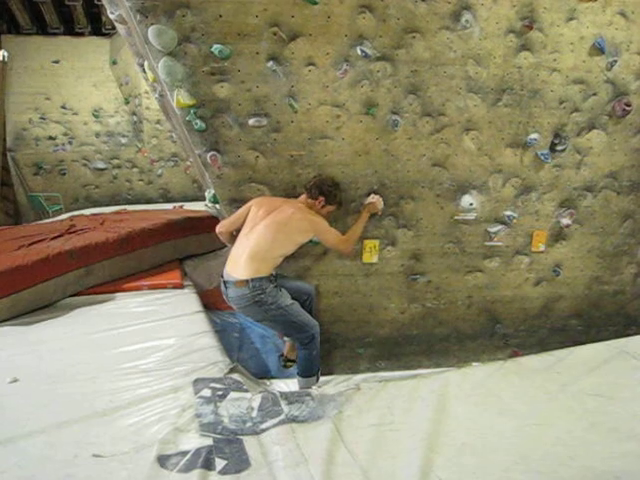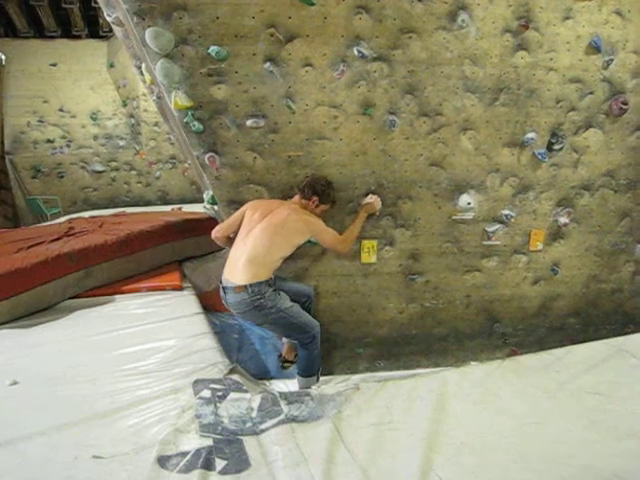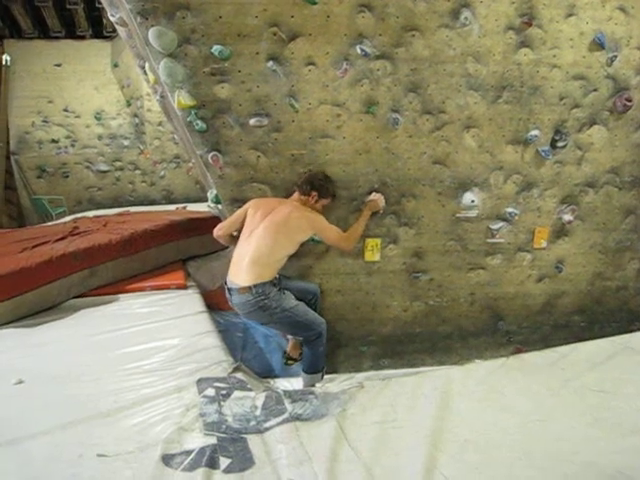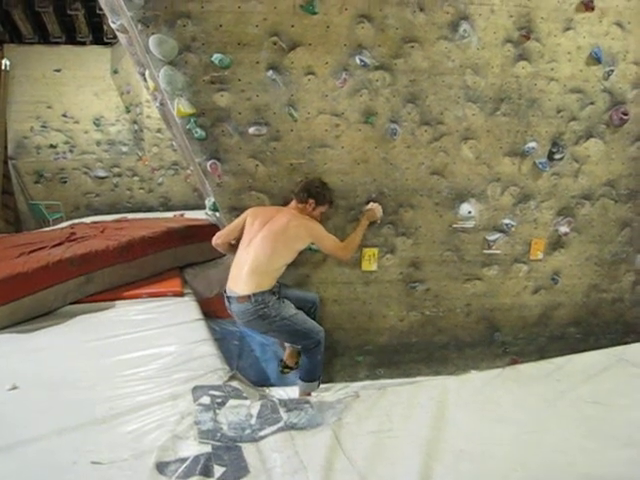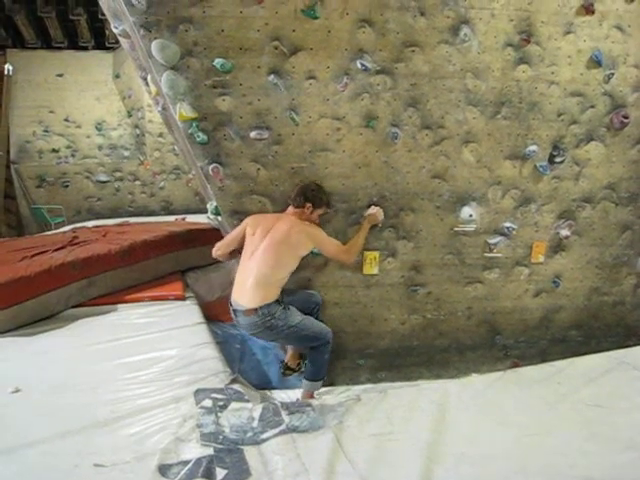
dt=0.4s
person 1, frame 1
left shoulder: (262, 201)
right shoulder: (310, 219)
left elbow: (222, 230)
right elbow: (346, 246)
right wrist: (367, 212)
left hip: (229, 284)
right hip: (251, 291)
left knee: (306, 293)
right knee: (310, 332)
person 1, frame 2
left shoulder: (256, 204)
right shoulder: (306, 220)
left elbow: (217, 235)
right elbow: (343, 245)
right wrist: (364, 212)
left hip: (228, 290)
right hip: (250, 296)
left knee: (305, 295)
right knee: (310, 332)
left ankle: (290, 350)
person 1, frame 3
left shoulder: (258, 203)
right shoulder: (308, 217)
left elbow: (220, 233)
right elbow: (347, 243)
right wrist: (368, 210)
left hip: (234, 290)
right hip: (255, 296)
left knee: (311, 293)
right knee: (316, 329)
left ankle: (294, 348)
right ankle: (310, 390)
person 1, frame 4
left shoulder: (256, 211)
right shoulder: (306, 225)
left elbow: (218, 242)
right elbow: (345, 252)
right wrist: (366, 220)
left hip: (232, 299)
right hip: (254, 305)
left knee: (310, 302)
right knee: (315, 337)
left ankle: (290, 357)
right ankle: (305, 398)
person 1, frame 5
left shoulder: (255, 220)
right shoulder: (307, 231)
left elbow: (218, 252)
right elbow: (348, 256)
right wrist: (367, 223)
left hip: (237, 309)
right hip: (259, 317)
left knee: (313, 301)
right knee: (323, 337)
left ankle: (291, 360)
right ankle: (307, 399)
